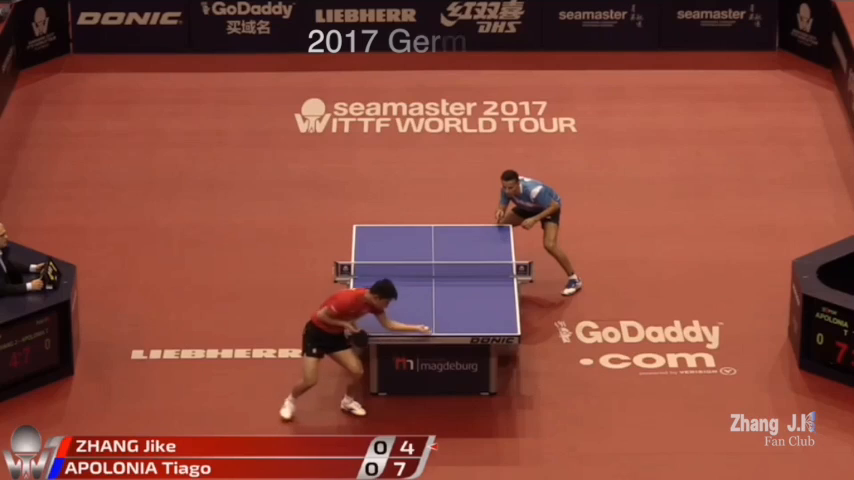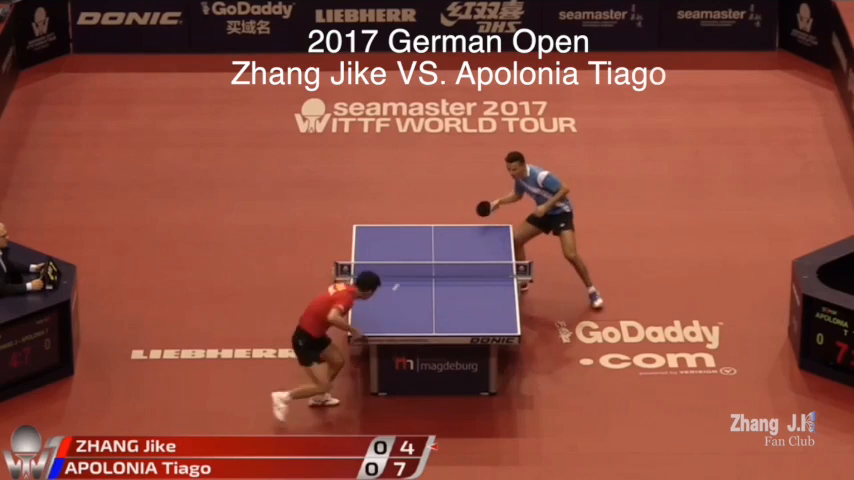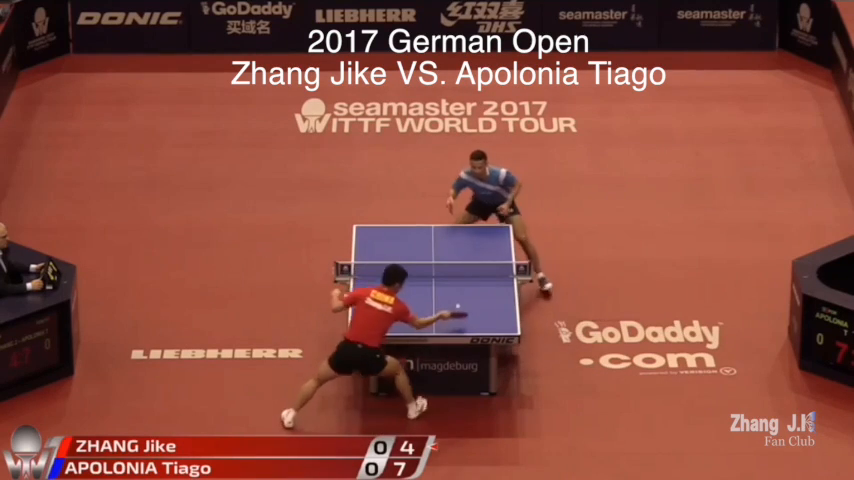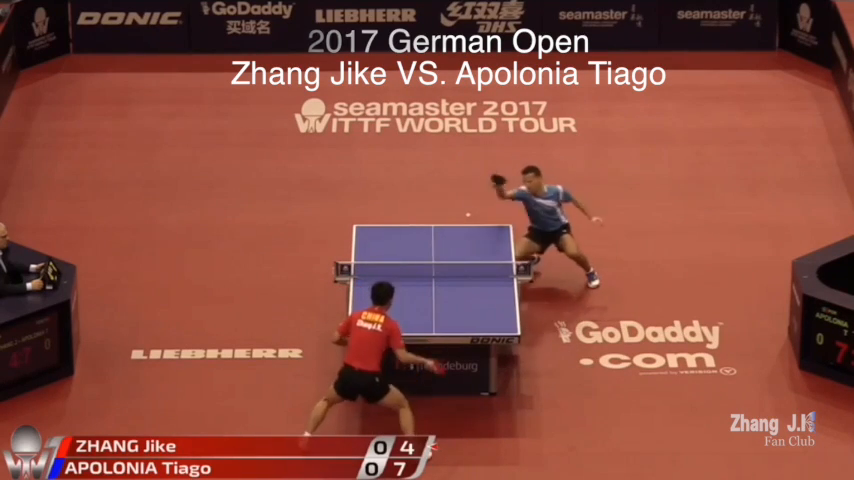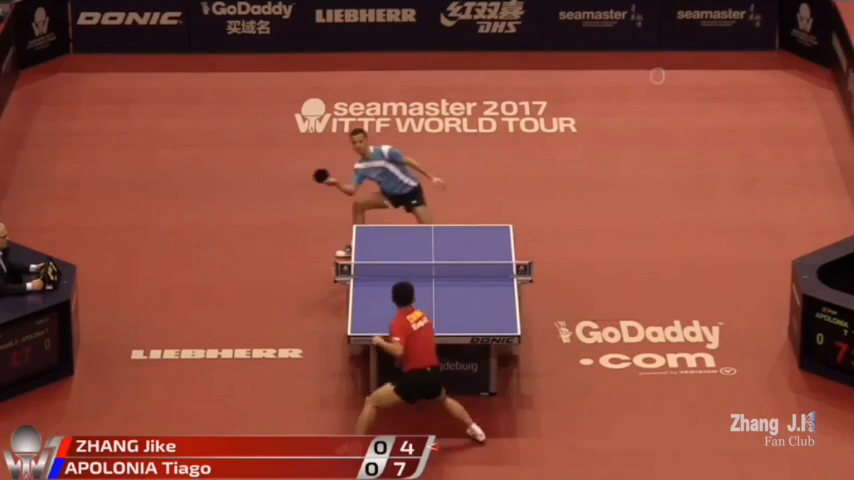
dt=1s
person 1, frame 1
left shoulder: (372, 302)
right shoulder: (348, 299)
left elbow: (388, 324)
right elbow: (321, 315)
left wrist: (415, 328)
right wrist: (346, 324)
left hip: (335, 335)
right hip: (316, 332)
left knee: (357, 372)
right knee: (310, 380)
left ankle: (347, 401)
right ankle: (291, 401)
person 1, frame 2
left shoulder: (344, 289)
right shoulder: (347, 297)
right elbow: (332, 318)
right wrist: (352, 330)
left hip: (315, 334)
right hip: (305, 339)
left knee: (338, 362)
right knee: (322, 386)
left ankle: (318, 398)
right ankle: (283, 397)
person 1, frame 3
left shoulder: (363, 293)
right shoulder: (399, 306)
left elbow: (335, 307)
right elbow: (419, 324)
left wrist: (335, 295)
right wrist: (439, 316)
left hip: (348, 350)
right hip: (370, 355)
left knee: (317, 380)
right knee: (399, 369)
left ankle: (291, 415)
right ankle: (412, 407)
person 1, frame 4
left shoulder: (355, 317)
right shoulder: (390, 325)
left elbow: (336, 339)
right elbow: (403, 357)
right wrist: (425, 361)
left hip: (348, 375)
right hip: (371, 379)
left knee: (326, 401)
right knee: (403, 406)
left ankle: (306, 437)
person 1, frame 5
left shoulder: (399, 323)
right shoulder: (422, 316)
left elbow: (398, 351)
left wrist: (381, 342)
left hip: (414, 379)
right hip: (433, 377)
left knee: (371, 402)
right knee: (444, 399)
right ankle: (474, 429)
person 2, frame 1
left shoulder: (534, 191)
right shoulder: (506, 189)
left elbow: (555, 206)
right elbow: (502, 207)
left wrist: (534, 219)
right wrist: (499, 214)
left hip: (550, 207)
right hip: (528, 207)
left knee: (549, 245)
left ankle: (574, 279)
person 2, frame 2
left shoulder: (541, 176)
right shoulder: (518, 177)
left elbow: (564, 190)
right elbow: (517, 195)
left wrist: (546, 206)
right wrist: (500, 201)
left hip: (562, 212)
right hip: (543, 213)
left knee: (570, 255)
right knee: (515, 240)
left ankle: (592, 291)
right ankle: (521, 280)
person 2, frame 3
left shoulder: (501, 174)
right shoulder: (465, 176)
left elbow: (517, 185)
right elbow: (454, 190)
left wrist: (508, 203)
right wrist: (451, 198)
left hip: (503, 203)
right hip: (481, 203)
left knee: (522, 238)
left ankle: (540, 277)
person 2, frame 4
left shoulder: (557, 191)
right shoulder: (524, 193)
left elbow: (574, 202)
right elbow: (505, 195)
left wrist: (591, 217)
right wrist: (500, 188)
left hip: (560, 228)
right hip: (538, 231)
left knee: (574, 253)
right knee: (516, 256)
left ankle: (590, 272)
right ankle: (533, 259)
person 2, frame 5
left shoulder: (385, 152)
right shoulder: (360, 167)
left elbow: (409, 162)
right elbow: (351, 190)
left wrist: (431, 178)
right wrist: (336, 183)
left hip: (410, 190)
right hip: (391, 193)
right knee: (358, 205)
